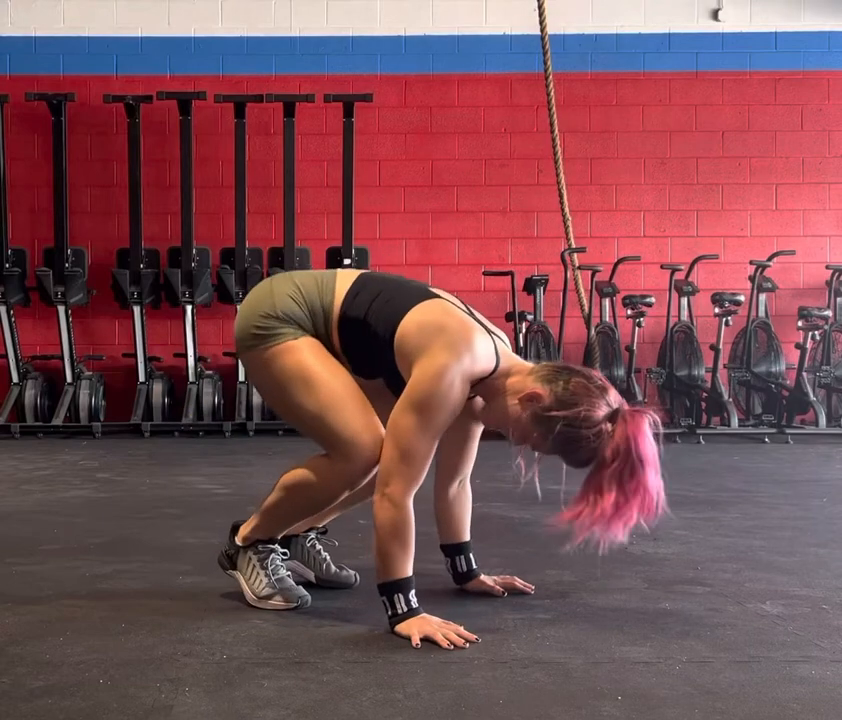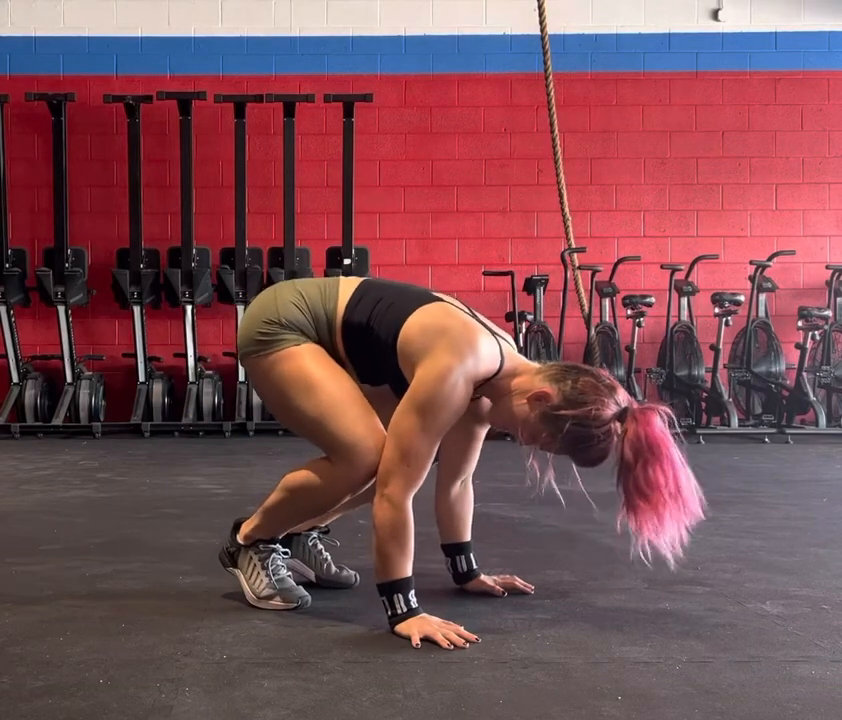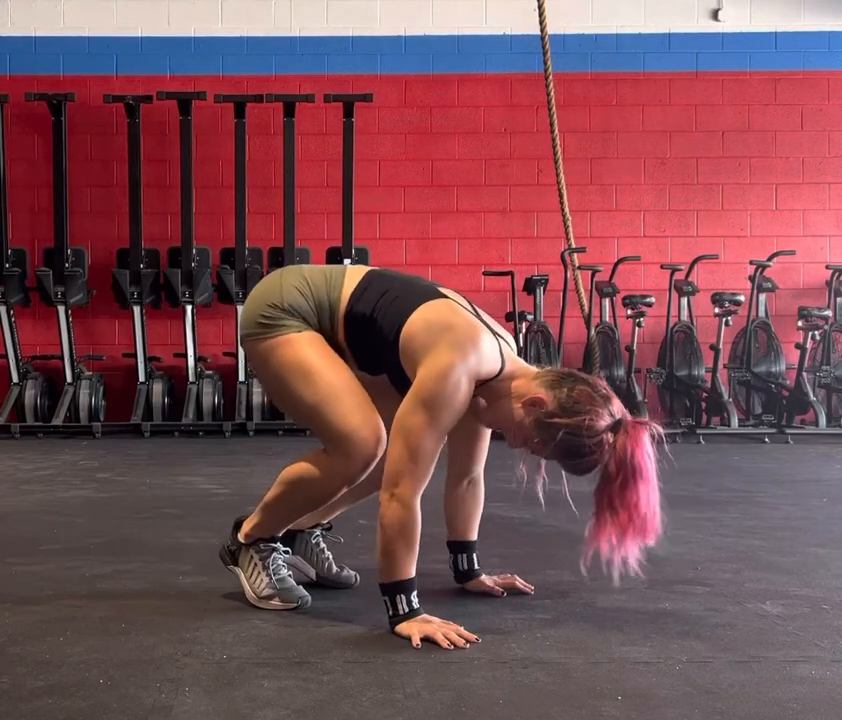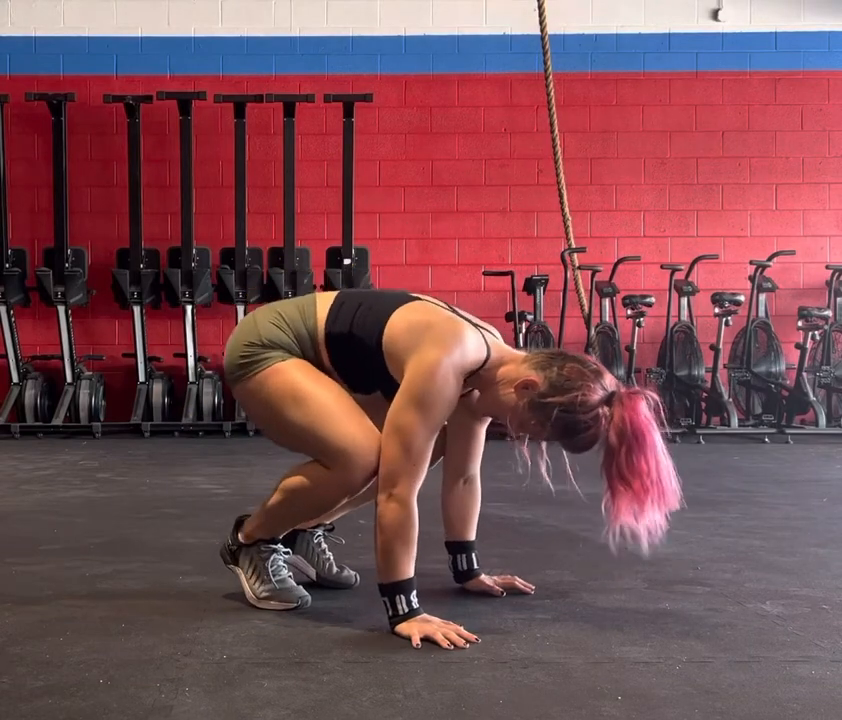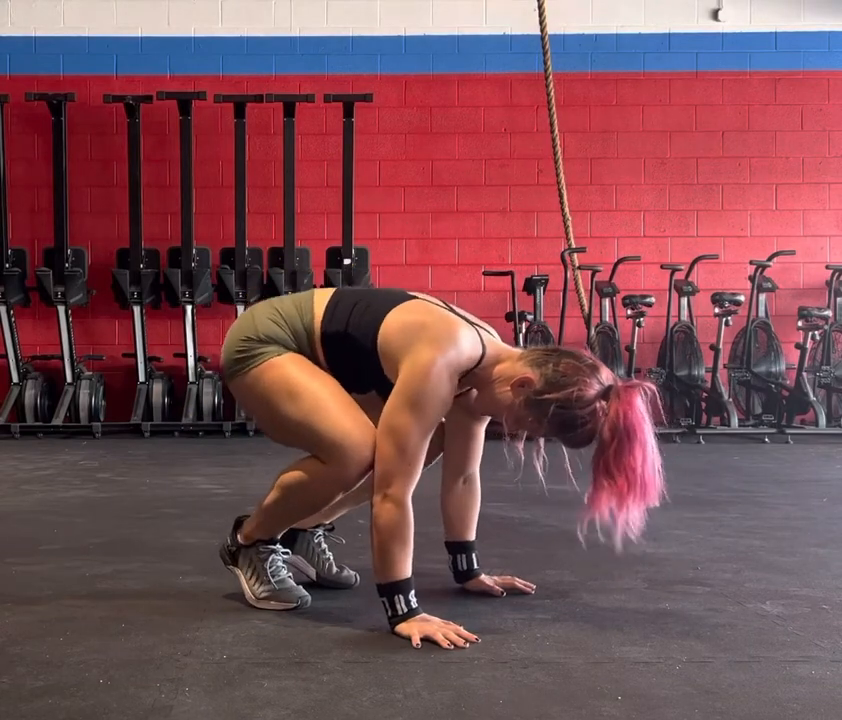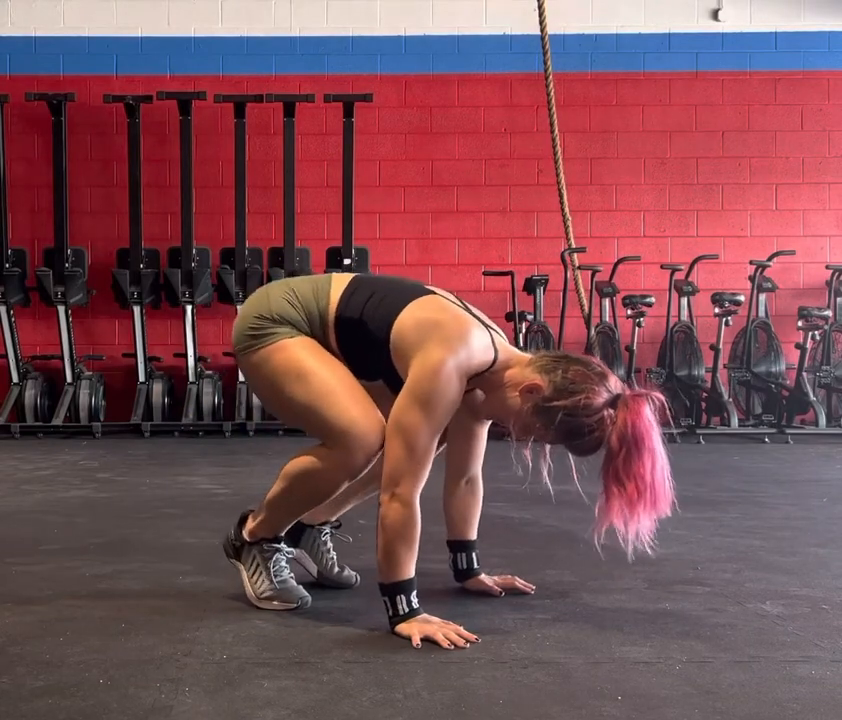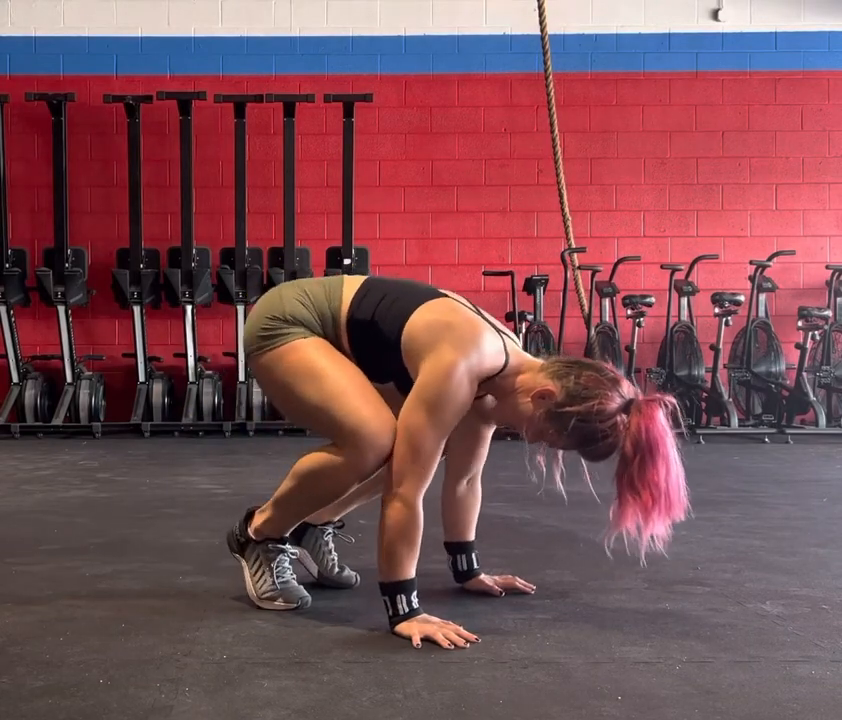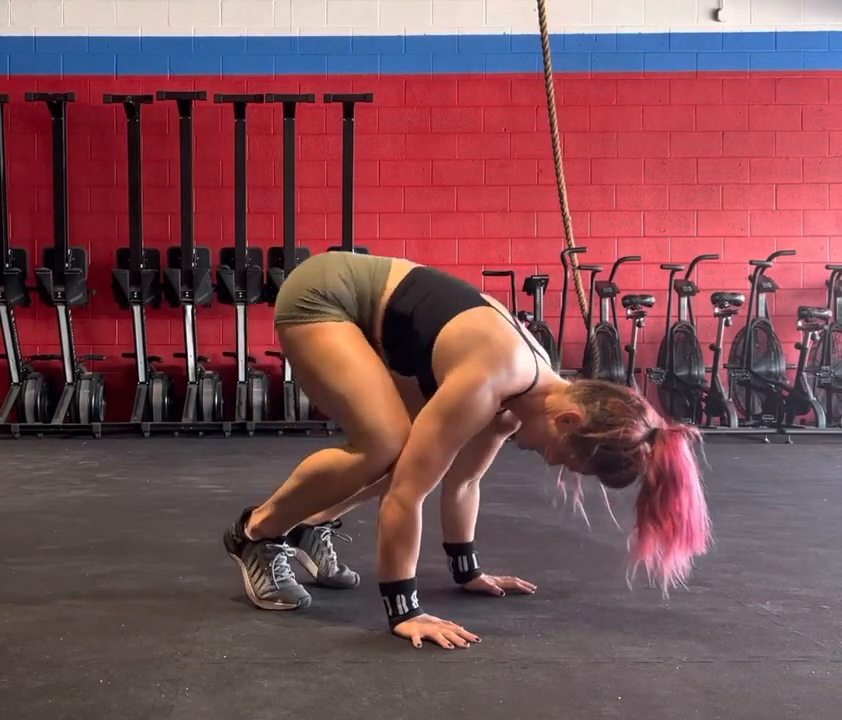
dt=0.3s
person 1, frame 1
left shoulder: (495, 368)
right shoulder: (453, 369)
left elbow: (453, 479)
right elbow: (395, 492)
left wrist: (466, 570)
right wrist: (404, 609)
left hip: (324, 321)
right hip: (278, 315)
left knee: (402, 451)
right knee: (362, 451)
left ankle: (296, 536)
right ankle: (248, 543)
person 1, frame 2
left shoulder: (500, 373)
right shoulder: (457, 370)
left elbow: (455, 479)
right elbow: (394, 491)
left wrist: (467, 571)
right wrist: (404, 610)
left hip: (331, 330)
right hip: (281, 321)
left knee: (405, 454)
right knee: (366, 456)
left ankle: (299, 535)
right ankle: (251, 541)
person 1, frame 3
left shoulder: (500, 368)
right shoulder: (458, 370)
left elbow: (465, 476)
right elbow: (401, 490)
left wrist: (468, 570)
right wrist: (405, 611)
left hip: (330, 318)
right hip: (284, 309)
left knee: (405, 447)
right knee: (362, 448)
left ankle: (300, 531)
right ankle: (251, 538)
person 1, frame 4
left shoulder: (490, 364)
right shoulder: (446, 363)
left elbow: (463, 475)
right elbow: (397, 491)
left wrist: (468, 570)
right wrist: (405, 611)
left hip: (319, 352)
right hip: (266, 345)
left knee: (426, 445)
right knee: (362, 457)
left ankle: (303, 533)
right ankle: (252, 541)
person 1, frame 5
left shoulder: (485, 364)
right shoulder: (440, 363)
left elbow: (462, 475)
right elbow: (392, 490)
left wrist: (468, 570)
right wrist: (404, 610)
left hip: (315, 349)
right hip: (264, 340)
left knee: (423, 441)
right knee: (357, 451)
left ankle: (302, 531)
right ankle: (250, 541)
person 1, frame 6
left shoulder: (492, 367)
right shoulder: (450, 363)
left elbow: (464, 474)
right elbow: (401, 490)
left wrist: (468, 569)
right wrist: (404, 610)
left hip: (325, 331)
right hip: (275, 320)
left knee: (422, 437)
right knee: (362, 438)
left ankle: (309, 527)
right ankle: (254, 538)
person 1, frame 7
left shoulder: (501, 371)
right shoulder: (461, 366)
left elbow: (463, 477)
right elbow: (405, 490)
left wrist: (468, 570)
right wrist: (404, 610)
left hip: (336, 333)
right hip: (286, 320)
left knee: (426, 442)
right knee: (373, 441)
left ankle: (313, 526)
right ankle: (259, 534)
person 1, frame 8
left shoulder: (531, 389)
right shoulder: (490, 380)
left elbow: (459, 475)
right elbow: (405, 489)
left wrist: (468, 570)
right wrist: (404, 611)
left hip: (365, 305)
right hip: (322, 294)
left knee: (423, 448)
right knee: (386, 447)
left ankle: (311, 526)
right ankle: (257, 534)
